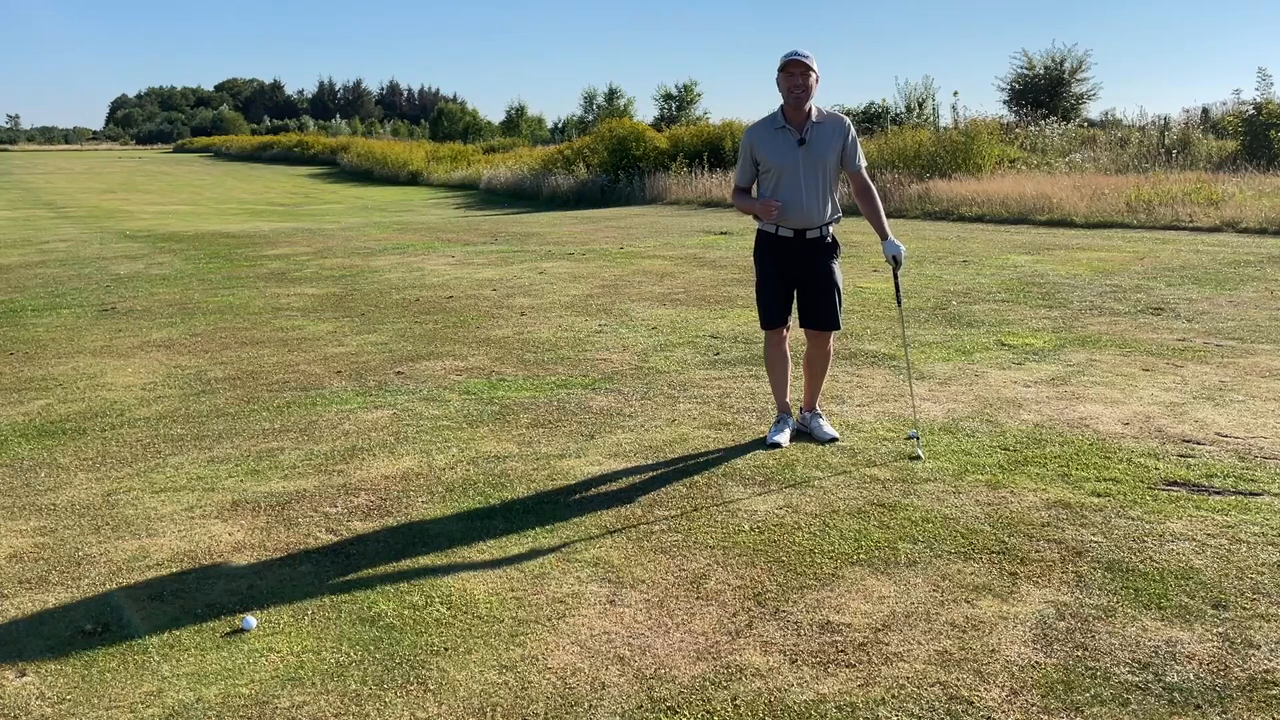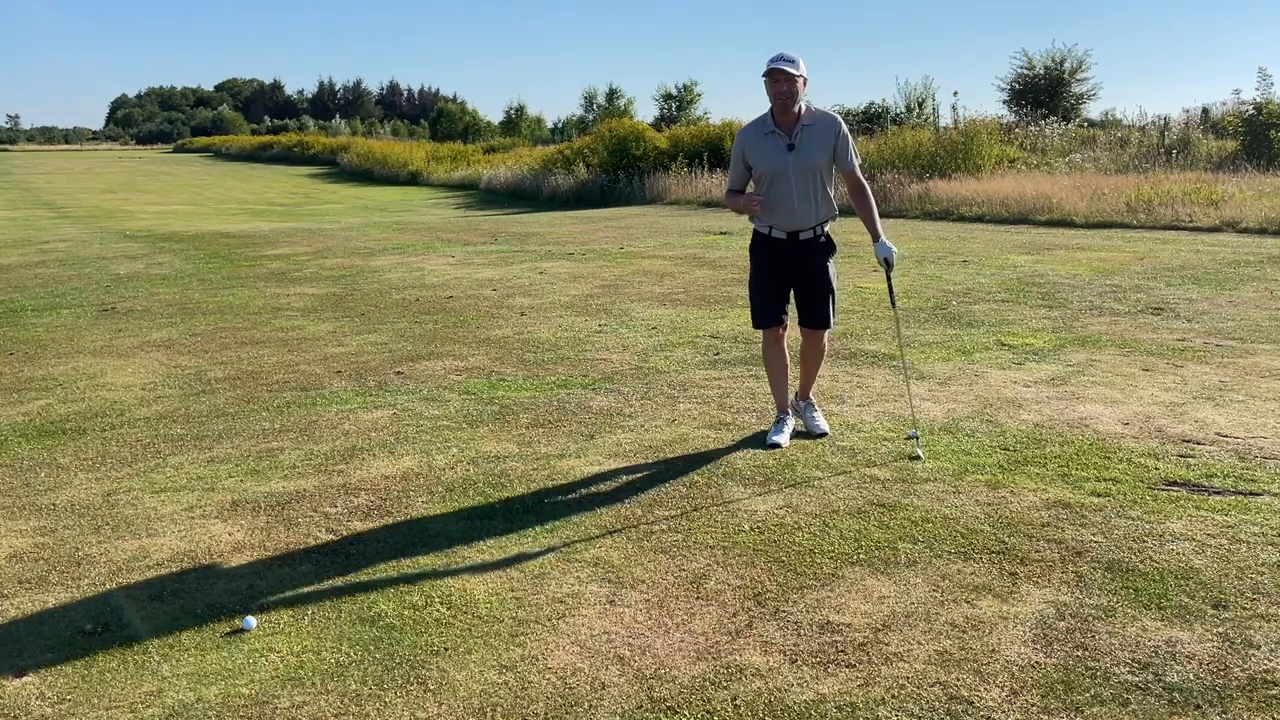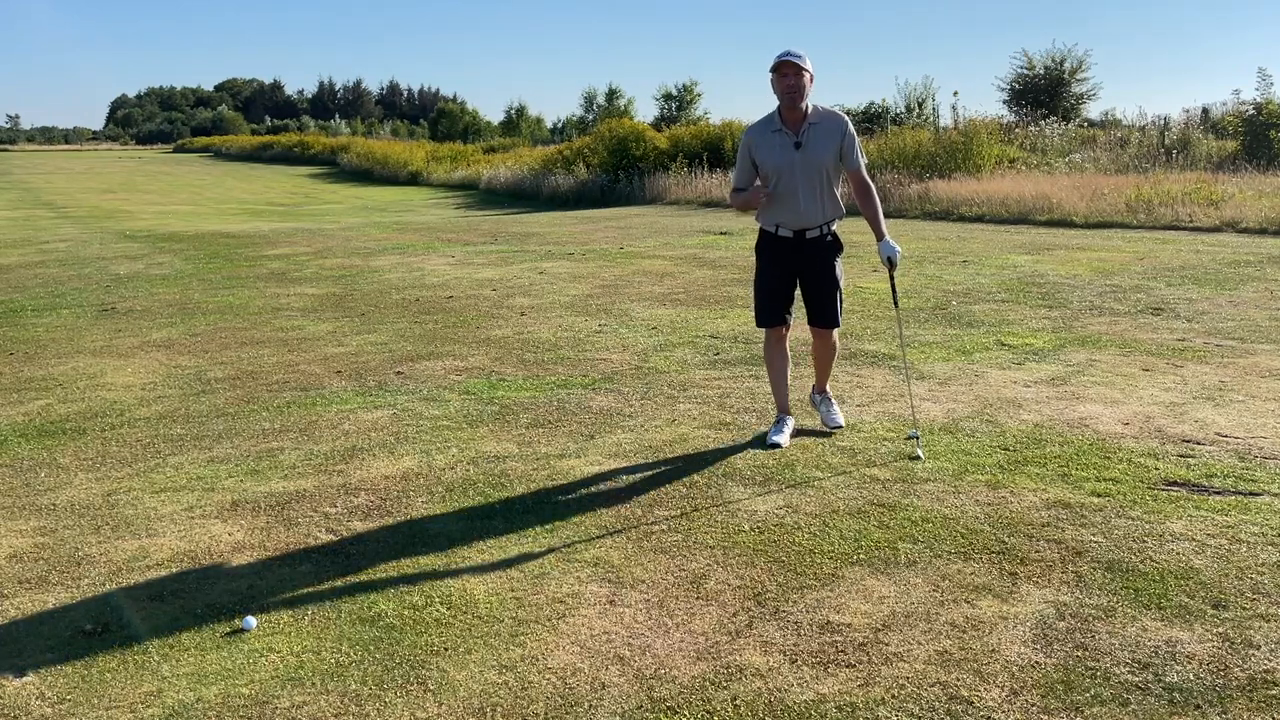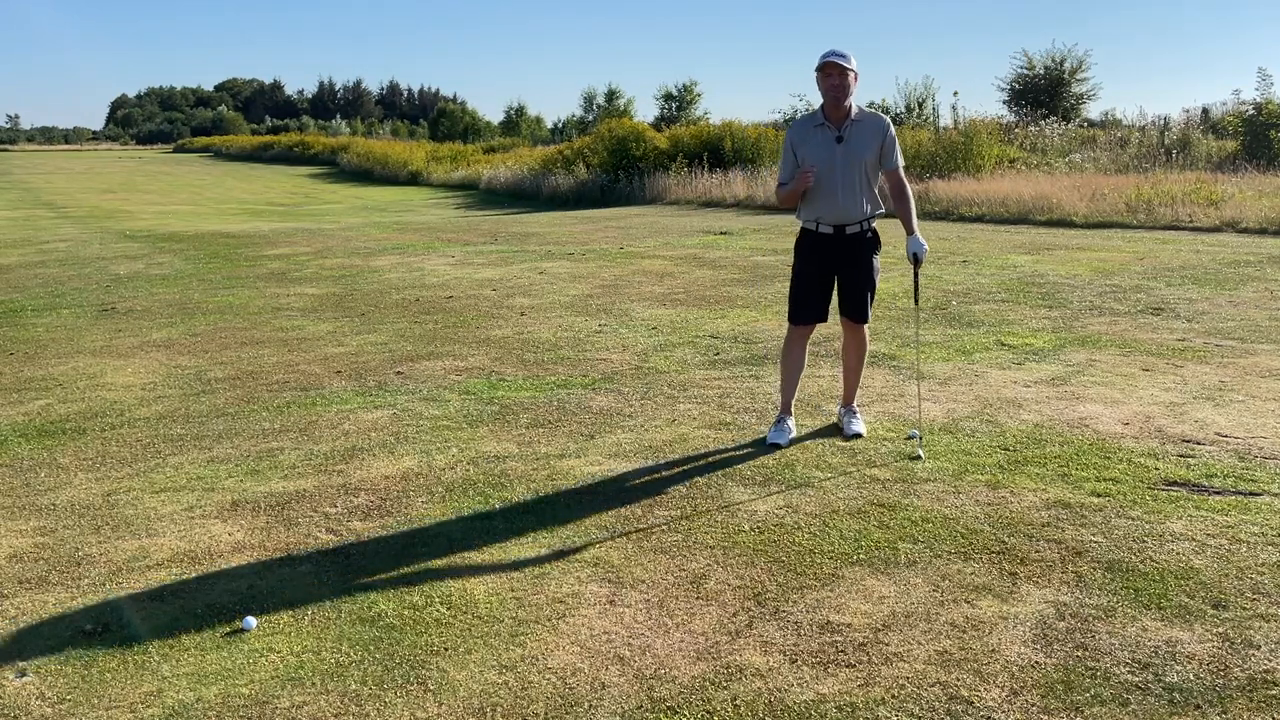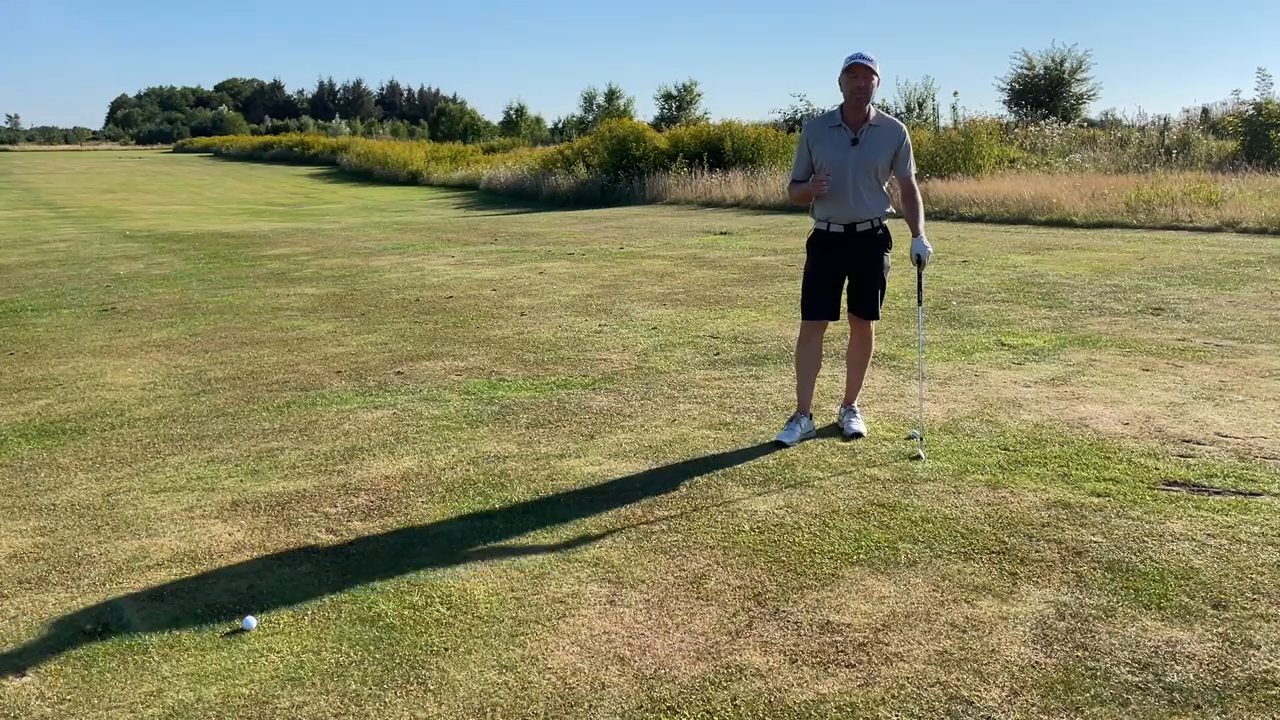
dt=0.7s
person 1, frame 1
left shoulder: (839, 128)
right shoulder: (757, 134)
left elbow: (861, 185)
right elbow: (739, 193)
left wrist: (886, 237)
right wrist: (756, 206)
left hip: (820, 244)
right hip: (774, 245)
left knee: (821, 334)
right knee: (775, 332)
left ankle: (811, 411)
right ankle: (784, 416)
person 1, frame 2
left shoulder: (831, 126)
right shoulder: (748, 136)
left elbow: (856, 184)
right elbow: (731, 194)
left wrist: (879, 239)
right wrist: (745, 202)
left hip: (815, 243)
right hip: (769, 244)
left knee: (816, 331)
right knee: (773, 331)
left ankle: (806, 400)
right ankle: (784, 415)
person 1, frame 3
left shoulder: (837, 126)
right shoulder: (755, 135)
left elbow: (861, 184)
right elbow: (737, 194)
left wrist: (882, 238)
right wrist: (749, 198)
left hip: (821, 242)
right hip: (775, 244)
left knee: (825, 329)
right knee: (776, 330)
left ankle: (821, 393)
right ankle: (784, 416)
person 1, frame 4
left shoulder: (879, 126)
right shoulder: (798, 131)
left elbow: (897, 183)
right elbow: (782, 198)
left wrist: (913, 234)
right wrist: (797, 186)
left hip: (860, 239)
right hip: (814, 239)
left knee: (855, 326)
right knee: (799, 328)
left ankle: (849, 407)
right ankle: (786, 416)
person 1, frame 5
left shoulder: (894, 131)
right shoulder: (814, 129)
left elbow: (908, 188)
right elbow: (794, 192)
left wrist: (918, 236)
right wrist: (810, 188)
left hip: (871, 238)
right hip: (827, 238)
left knee: (863, 325)
right knee: (812, 326)
left ankle: (850, 407)
right ankle: (803, 416)
